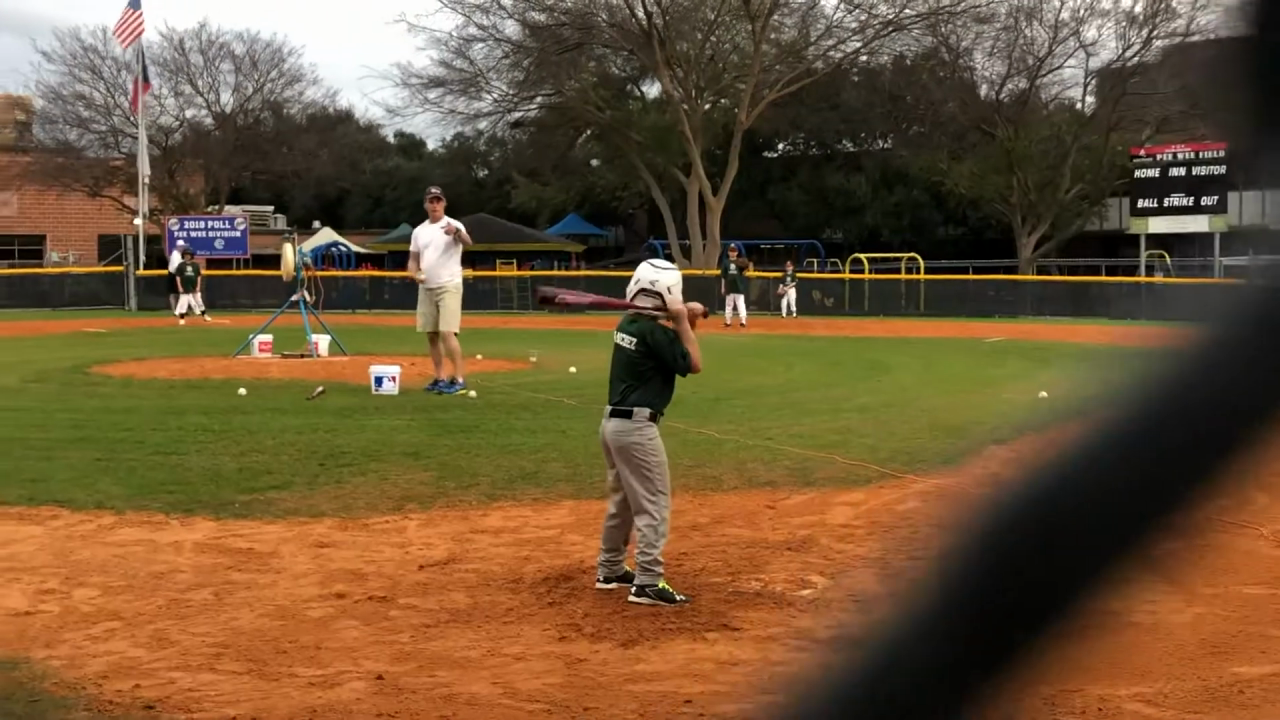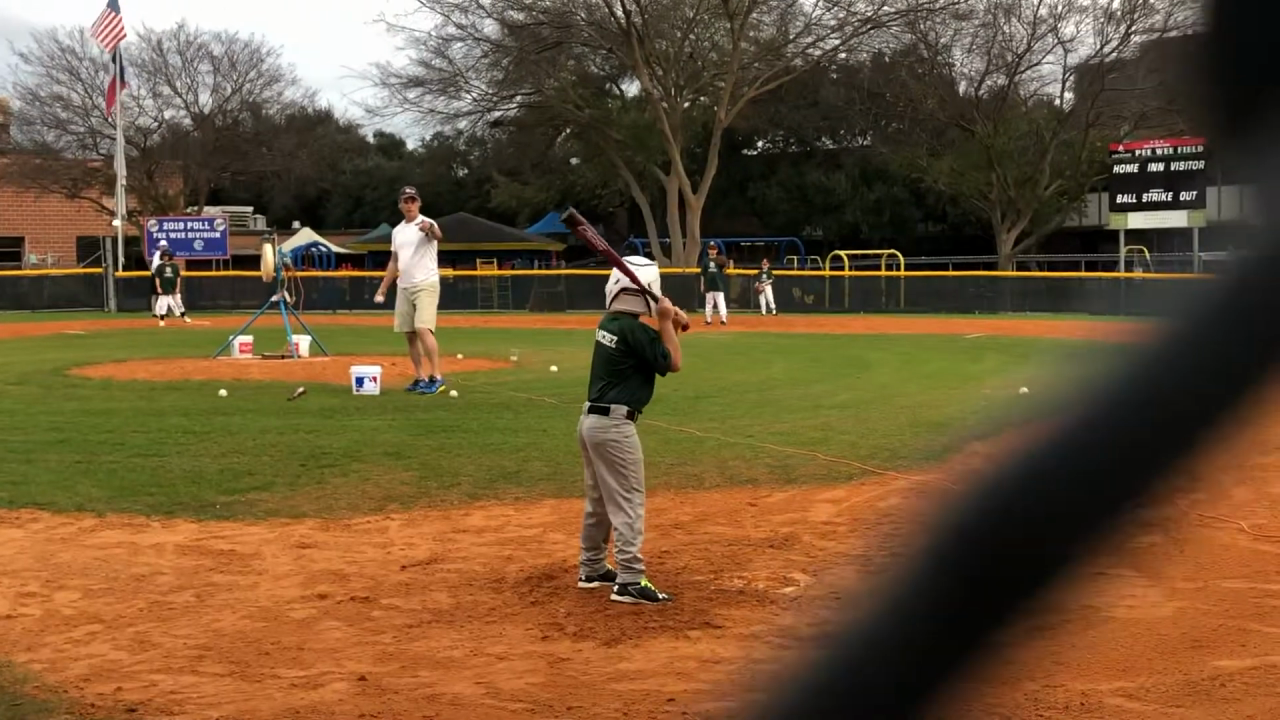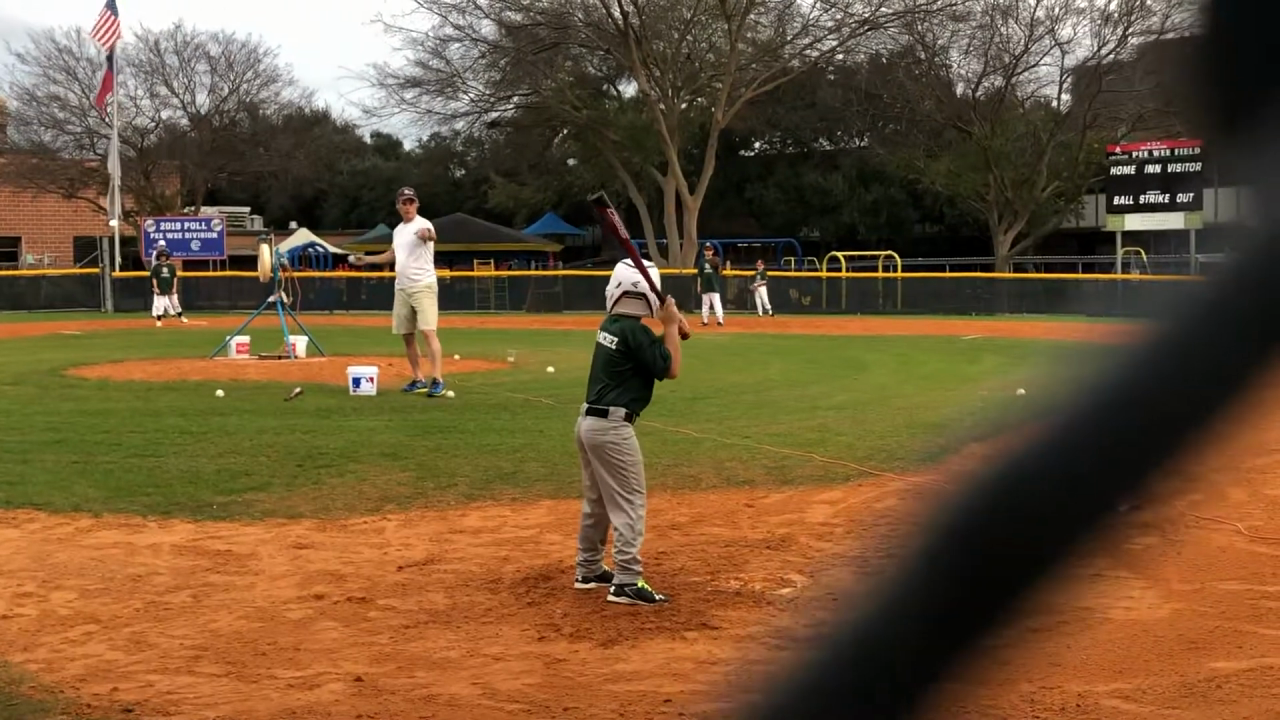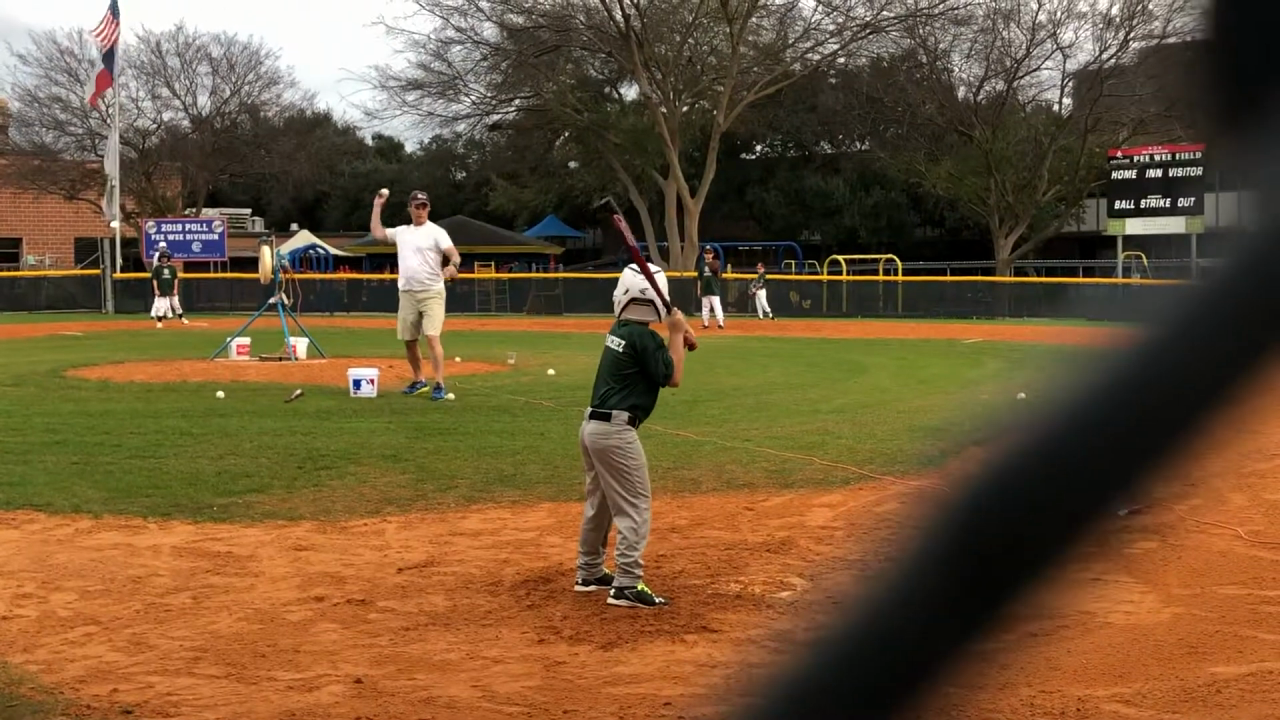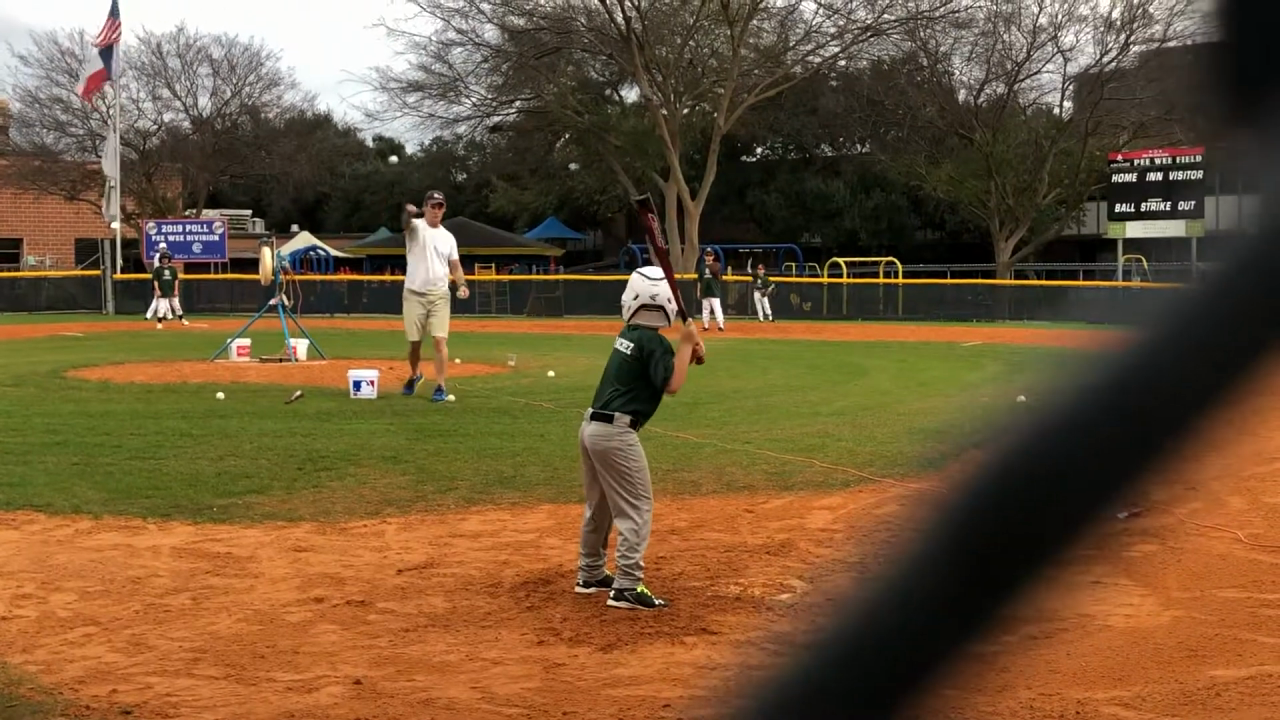
dt=0.3s
person 1, frame 1
left shoulder: (627, 323)
right shoulder: (654, 331)
left elbow: (670, 346)
right elbow: (694, 364)
left wrist: (687, 322)
right wrist: (682, 321)
left hip: (613, 422)
right hip: (636, 427)
left knee: (622, 501)
right knee: (653, 504)
left ankle: (610, 570)
right ankle: (648, 582)
person 1, frame 2
left shoulder: (609, 322)
right shoulder: (633, 329)
left elbow: (649, 348)
right elbow: (673, 364)
left wrist: (670, 325)
right wrist: (665, 321)
left hip: (591, 419)
right hip: (614, 425)
left knee: (599, 499)
right knee: (628, 502)
left ankle: (591, 569)
right ankle: (629, 582)
person 1, frame 3
left shoulder: (611, 324)
right shoulder: (634, 331)
left elbow: (648, 353)
right elbow: (670, 369)
left wrist: (672, 330)
right wrist: (670, 326)
left hip: (589, 421)
right hip: (612, 426)
left knee: (596, 500)
right knee: (629, 503)
left ankle: (589, 569)
right ankle: (626, 582)
person 1, frame 4
left shoulder: (619, 329)
right shoulder: (644, 336)
left elbow: (655, 363)
right elbow: (673, 378)
left wrist: (677, 341)
right wrist: (675, 334)
left hip: (592, 425)
right hip: (615, 431)
left knee: (599, 503)
right knee: (635, 507)
left ankle: (589, 572)
right ankle: (626, 586)
person 1, frame 5
left shoulder: (629, 333)
right shoulder: (653, 341)
left elbow: (659, 372)
right elbow: (671, 385)
left wrist: (687, 354)
right wrist: (685, 344)
left hip: (592, 427)
right hip: (615, 433)
left knee: (599, 505)
right knee: (636, 509)
left ankle: (590, 574)
right ankle: (626, 587)
person 2, frame 1
left shoulder: (454, 225)
right shoulder: (419, 231)
left elbow: (468, 241)
right elbow: (413, 260)
left wrist: (457, 232)
right wrist: (415, 273)
left hip: (449, 287)
right hip: (426, 289)
left knee: (447, 333)
right knee: (431, 336)
left ankle: (459, 380)
right ankle: (440, 378)
person 2, frame 2
left shoulder: (426, 224)
right shoulder: (397, 230)
left elbow: (438, 236)
left wrist: (430, 228)
right wrist: (384, 286)
left hip: (426, 286)
right hip: (404, 288)
left knee: (423, 330)
right knee: (410, 335)
left ankle: (437, 377)
right ankle: (421, 378)
person 2, frame 3
left shoulder: (422, 224)
right shoulder: (398, 230)
left elbow: (432, 236)
left wrist: (427, 234)
right wrist: (368, 259)
left hip: (423, 287)
right hip: (401, 289)
left knee: (427, 331)
right knee: (407, 336)
left ankle: (438, 380)
right ankle: (419, 379)
person 2, frame 4
left shoulder: (437, 232)
right shoulder: (401, 232)
left elbow: (454, 255)
right elbow: (377, 234)
left wrist: (452, 266)
right wrist: (378, 205)
left hip: (433, 293)
right hip: (408, 294)
left knee: (432, 337)
right knee: (409, 340)
left ankle: (439, 384)
right ankle: (419, 380)
person 2, frame 5
left shoulder: (449, 236)
right shoulder: (416, 227)
left elbow: (455, 266)
right elbow: (405, 223)
left wrist: (462, 284)
right wrist: (408, 211)
left hip: (440, 295)
right hip: (415, 294)
left knee: (439, 340)
right knee: (415, 341)
left ankle: (440, 386)
right ankle: (414, 375)
